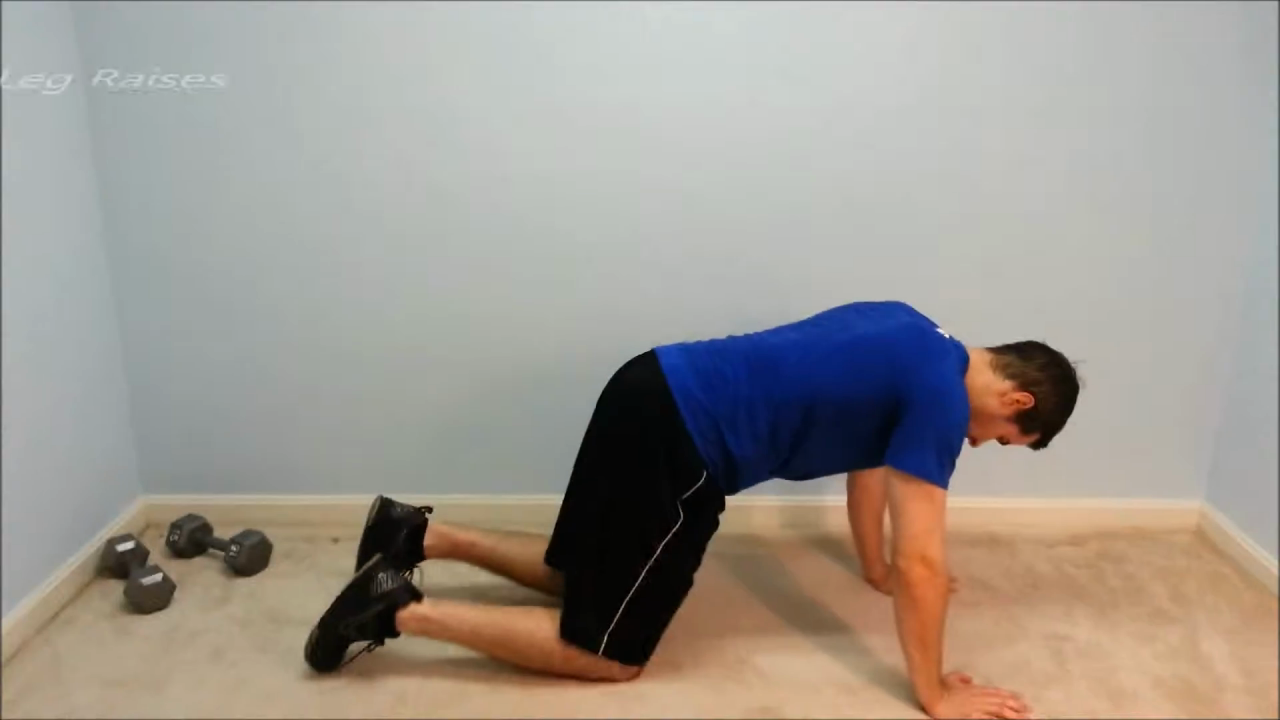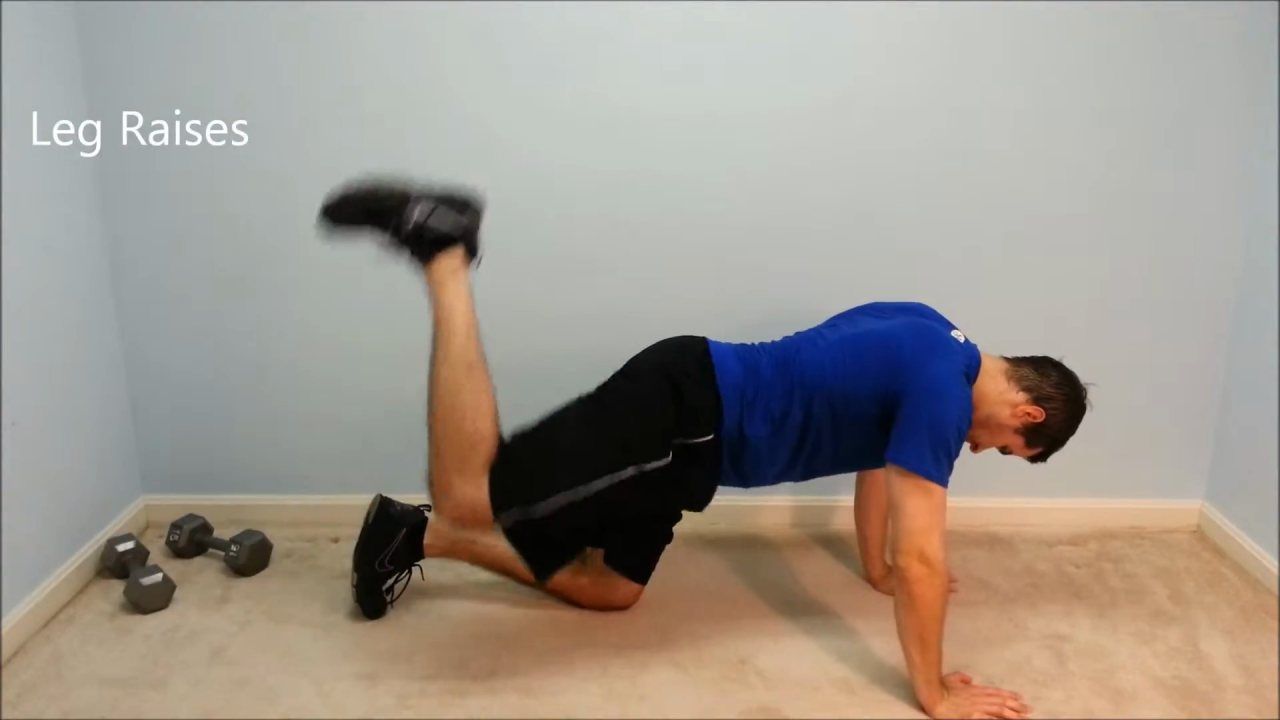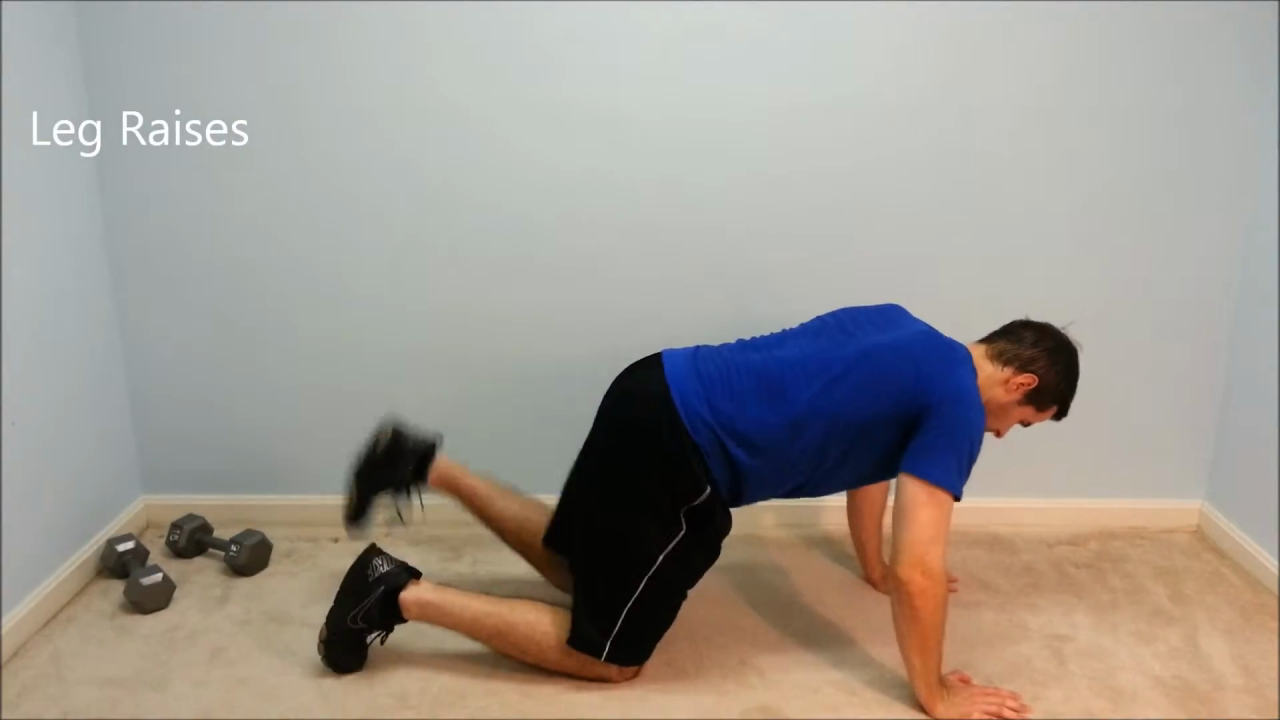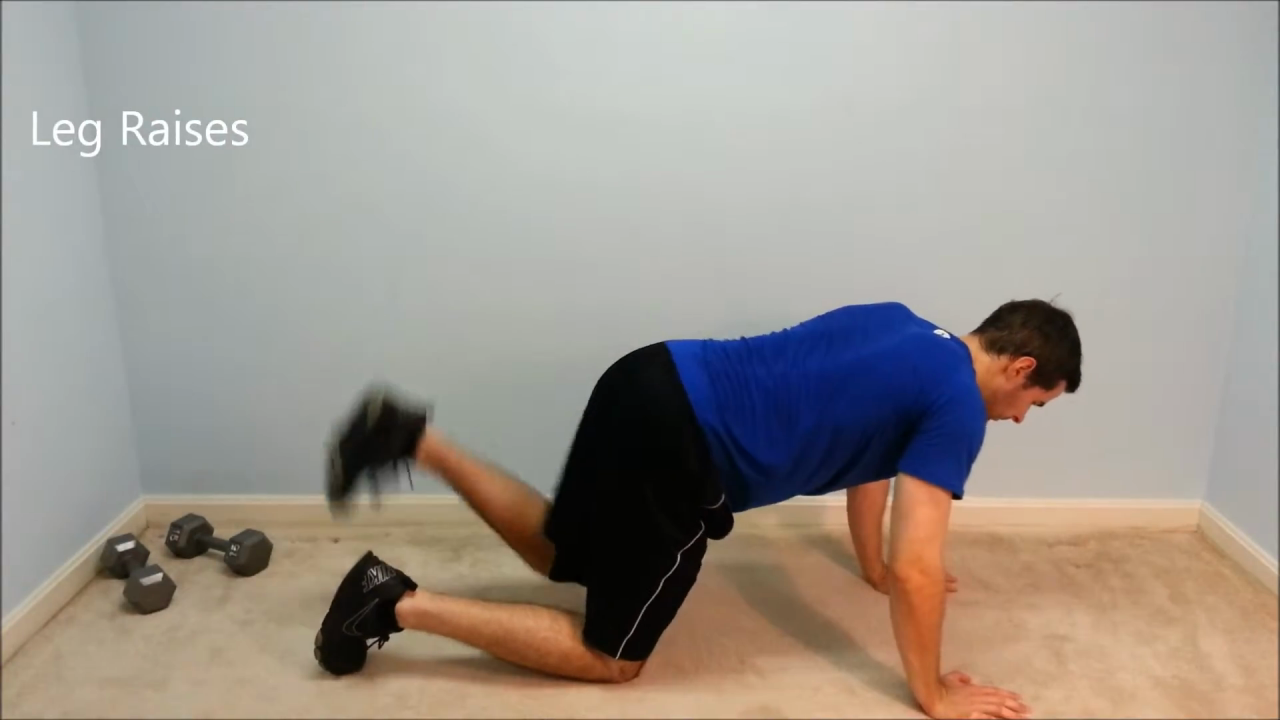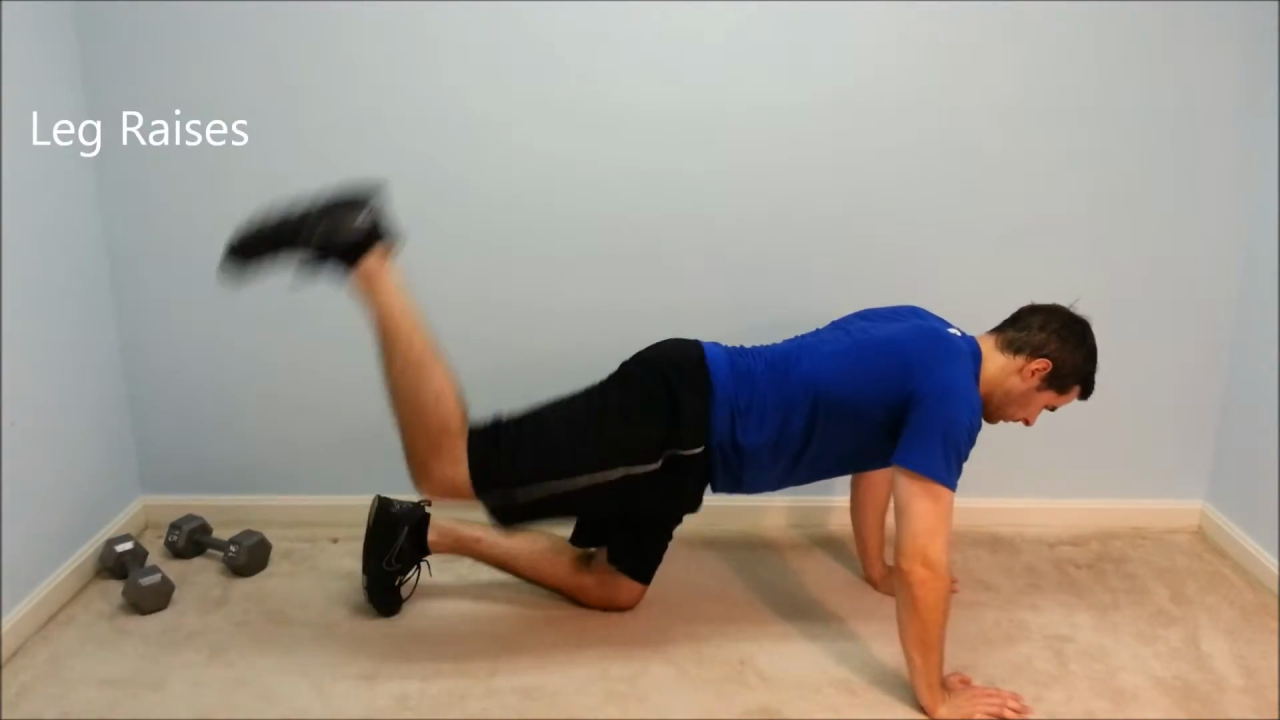
dt=1s
person 1, frame 1
left shoulder: (915, 346)
right shoulder: (940, 394)
left elbow: (868, 452)
right elbow: (922, 564)
left wrist: (875, 566)
left hip: (656, 397)
right hip: (673, 442)
left knee: (588, 573)
right knee: (606, 651)
left ankle: (424, 535)
right ankle: (404, 609)
person 1, frame 2
left shoulder: (930, 343)
right shoulder: (943, 394)
left elbow: (874, 456)
right elbow: (920, 561)
left wrist: (875, 565)
left hip: (691, 402)
right hip: (683, 417)
left knee: (607, 585)
right knee: (467, 496)
left ankle: (416, 536)
right ankle: (445, 253)
person 1, frame 3
left shoulder: (910, 337)
right shoulder: (956, 402)
right elbow: (920, 574)
left wrist: (873, 565)
left hip: (656, 393)
right hip: (673, 454)
left knee: (572, 559)
right knee: (606, 654)
left ankle: (426, 465)
right ankle: (406, 595)
person 1, frame 4
left shoulder: (905, 329)
right shoulder: (956, 405)
right elbow: (918, 572)
left wrist: (872, 563)
left hip: (658, 380)
right hip: (675, 445)
left knee: (554, 547)
right knee: (610, 656)
left ankle: (412, 438)
right ankle: (401, 604)
person 1, frame 5
left shoulder: (923, 340)
right shoulder: (953, 394)
left elbow: (872, 458)
right elbow: (924, 563)
left wrist: (872, 566)
left hip: (683, 408)
right hip: (676, 414)
left knee: (610, 586)
right knee: (448, 466)
left ankle: (425, 535)
right ankle: (365, 247)
